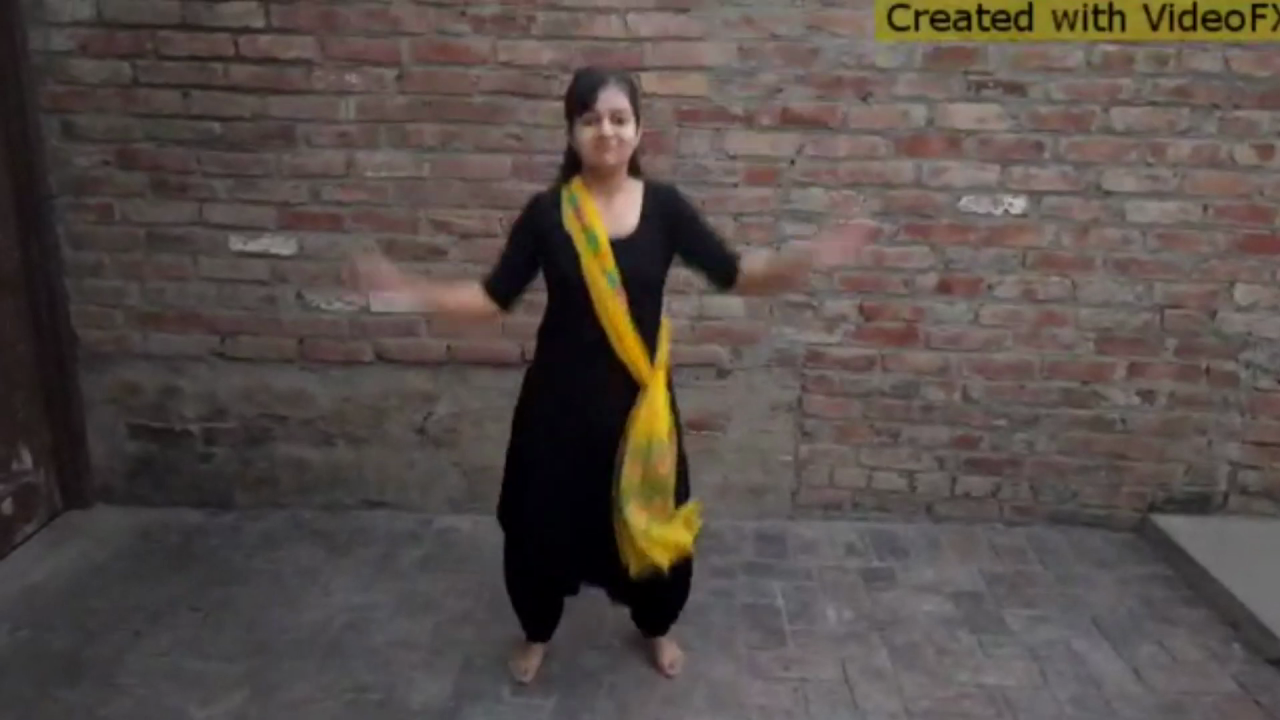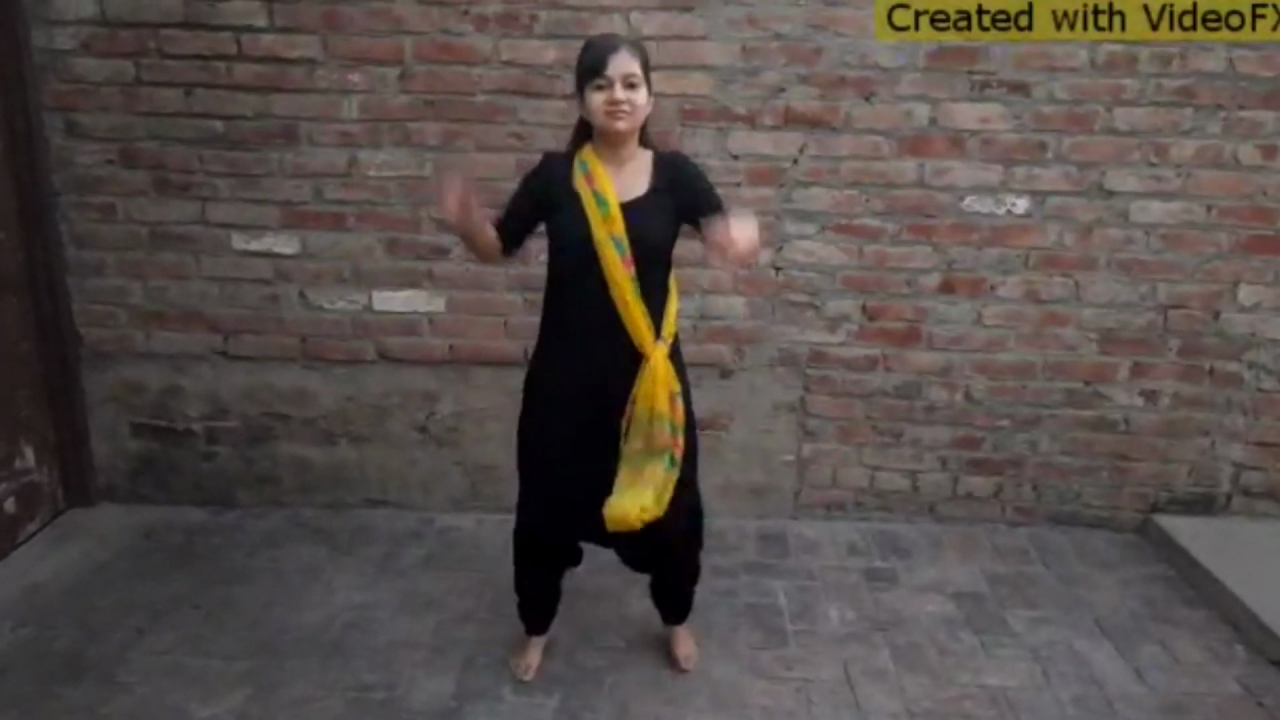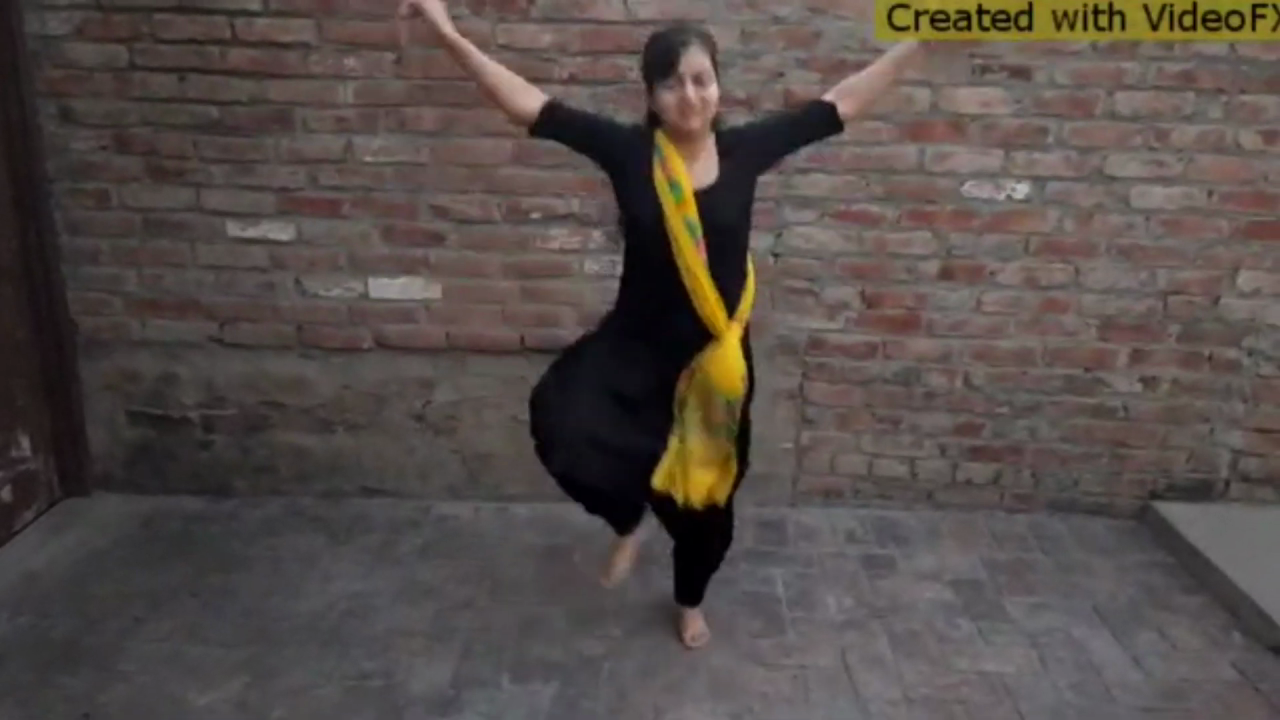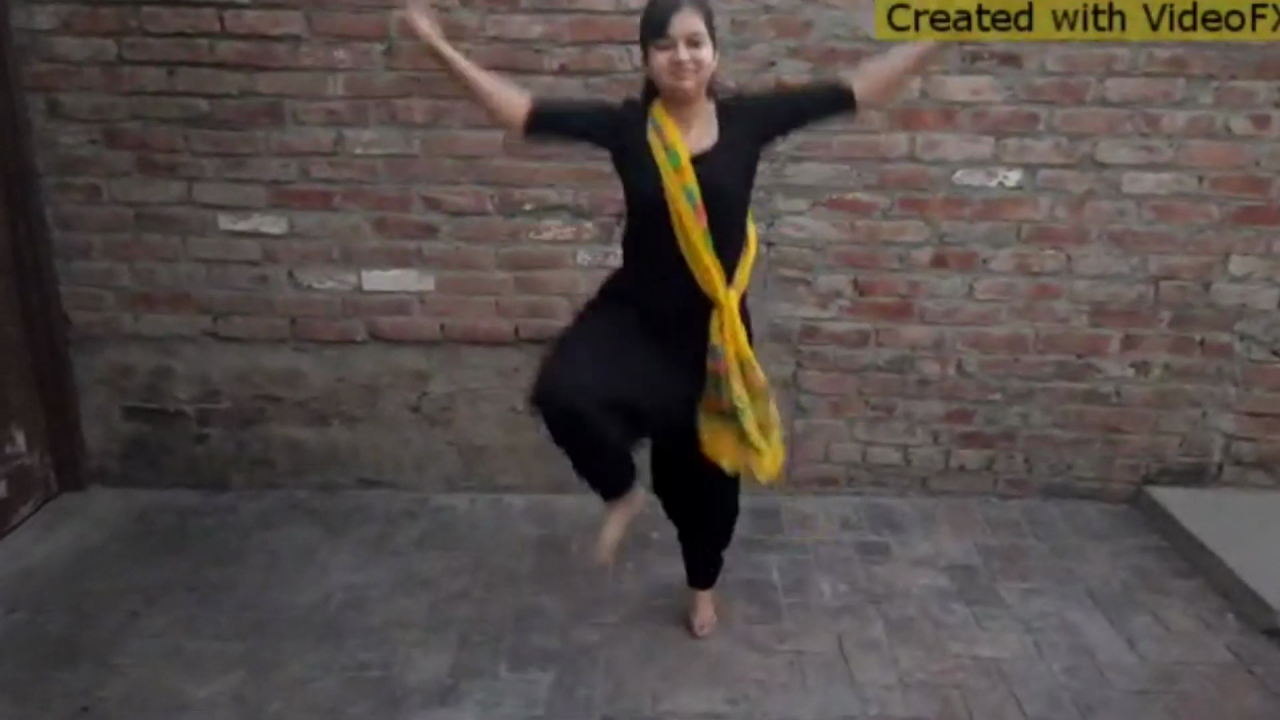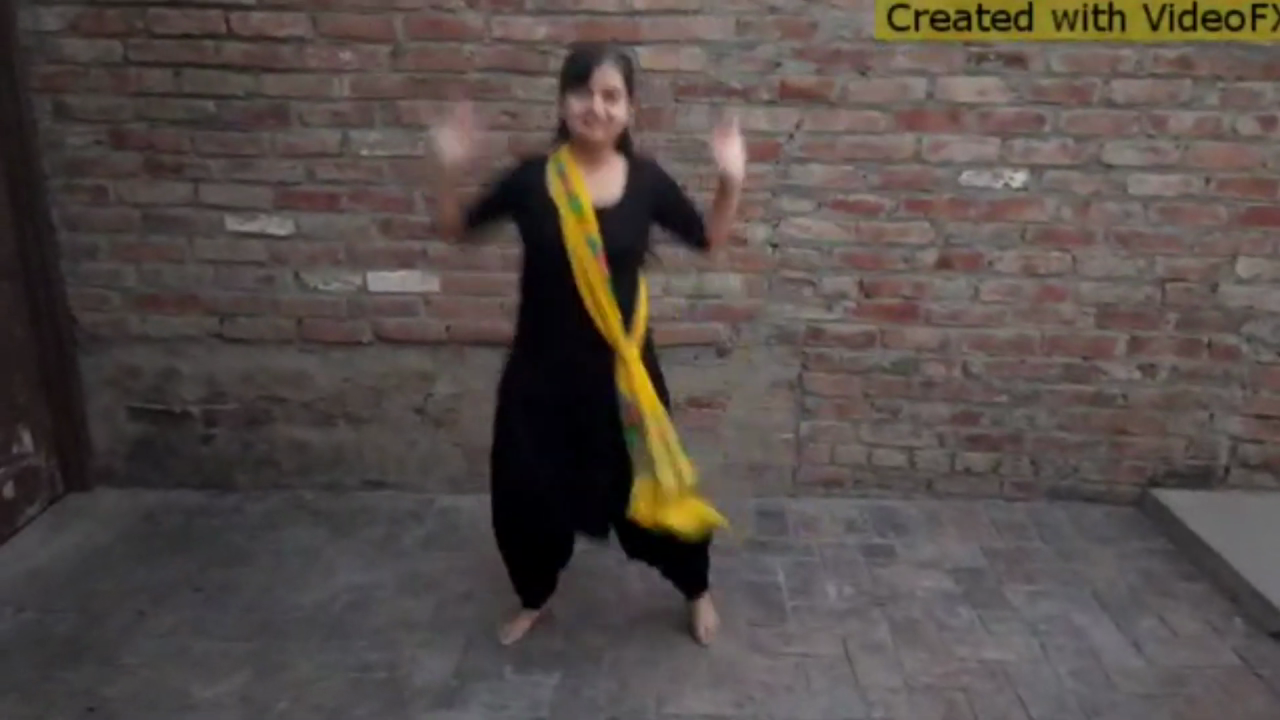
dt=0.5s
person 1, frame 1
left shoulder: (665, 206)
right shoulder: (546, 212)
left elbow: (735, 274)
right elbow: (494, 294)
left wrist: (801, 263)
right wrist: (414, 292)
left hip: (639, 402)
right hip: (560, 399)
left knee: (657, 530)
right knee: (537, 532)
left ankle: (657, 628)
right ankle: (537, 634)
person 1, frame 2
left shoulder: (674, 171)
right shoulder: (554, 175)
left elbow: (728, 235)
right elbow: (496, 247)
left wrist: (743, 233)
right wrist: (464, 216)
left hip: (650, 371)
right hip: (567, 371)
left knee: (671, 506)
right knee: (547, 505)
left ankle: (676, 620)
right ankle: (537, 628)
person 1, frame 3
left shoulder: (747, 148)
right shoulder: (623, 147)
left elbow: (838, 106)
right elbow: (531, 106)
left hip: (716, 350)
right hip: (633, 345)
left knee: (706, 486)
right knee: (561, 424)
left ankle: (690, 601)
right ankle: (627, 518)
person 1, frame 4
left shoulder: (749, 118)
right shoulder: (624, 126)
left elbow: (855, 92)
right elbow: (523, 113)
left hip: (714, 323)
right hip: (632, 315)
left knee: (707, 464)
right knee: (566, 394)
left ankle: (702, 584)
right ankle: (619, 490)
person 1, frame 5
left shoulder: (647, 180)
right shoulder: (529, 179)
left elbow: (709, 237)
right elbow: (457, 227)
left wrist: (731, 183)
right wrist: (452, 171)
left hip: (620, 370)
right hip: (541, 372)
right knee: (527, 506)
left ankle: (697, 591)
right ankle: (534, 597)
